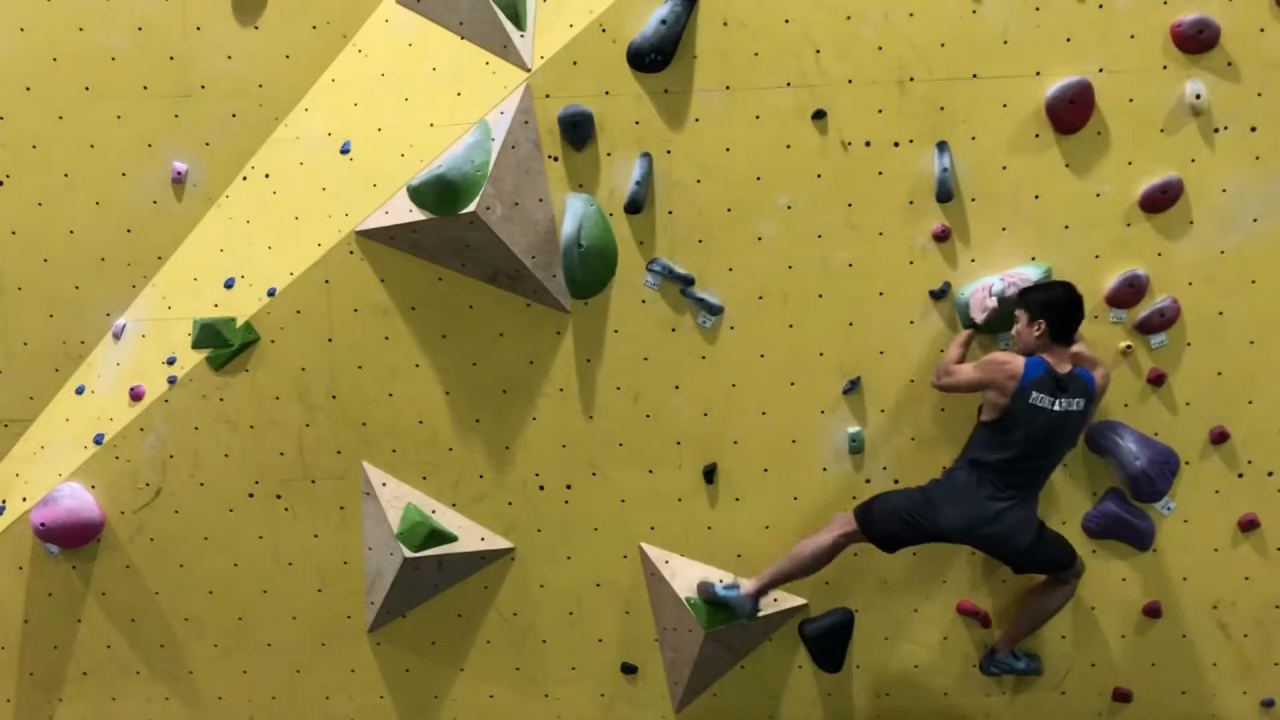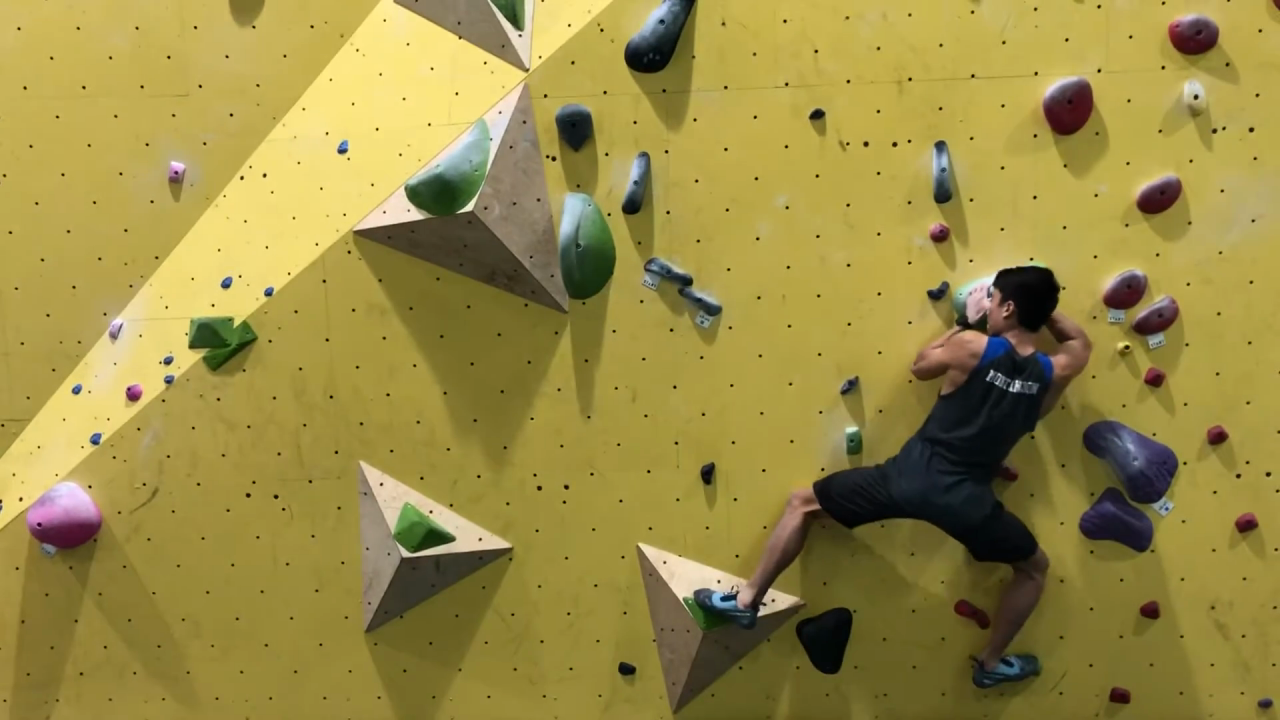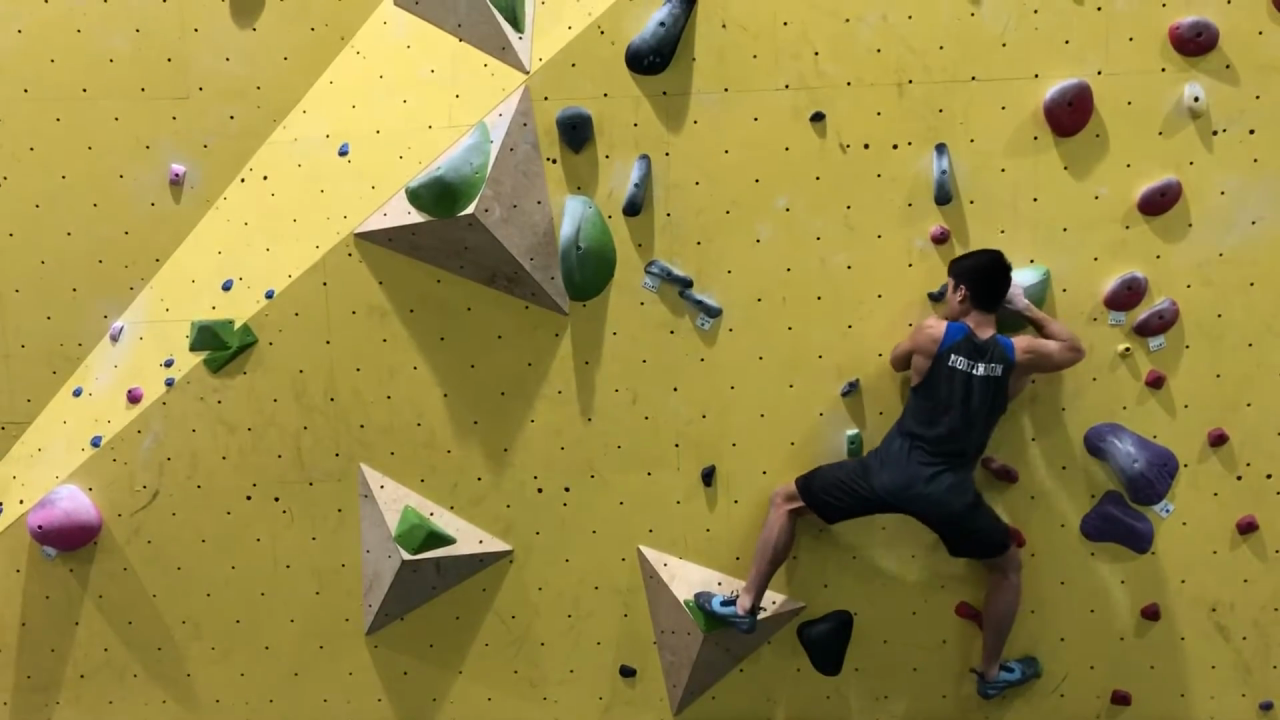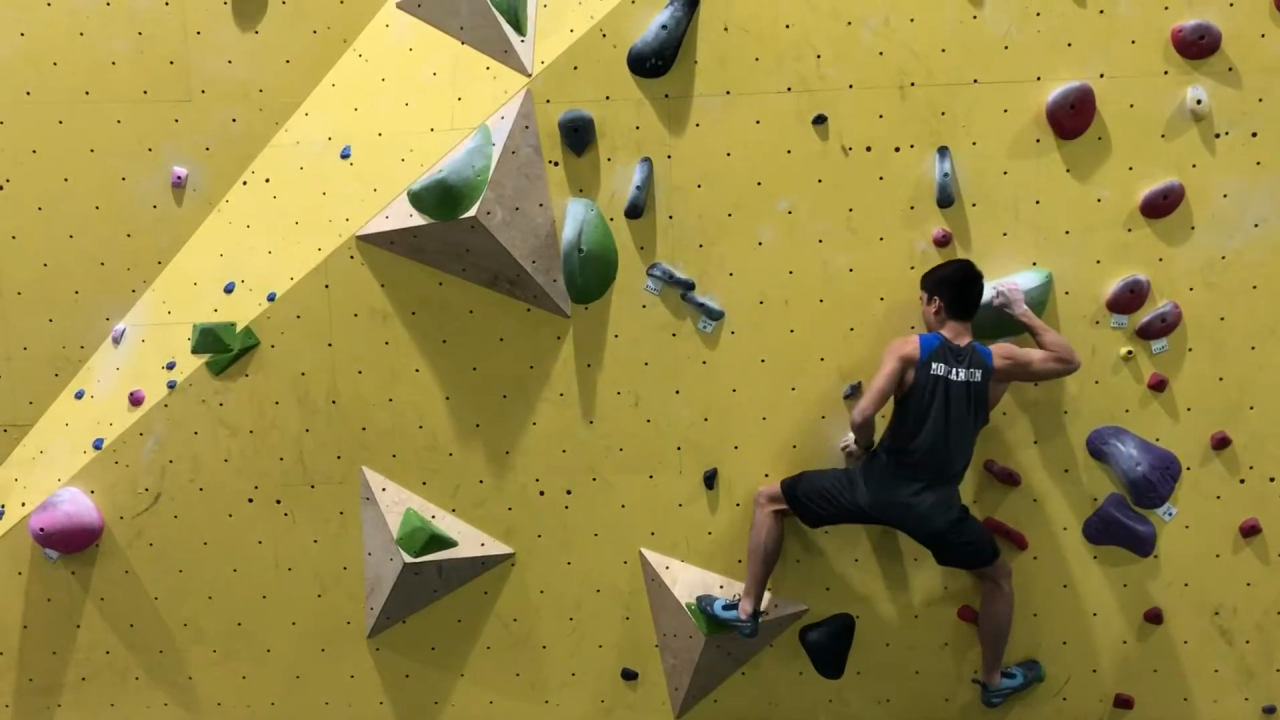
dt=0.4s
person 1, frame 1
left shoulder: (1008, 369)
right shoulder: (1094, 382)
left elbow: (943, 377)
right elbow: (1076, 347)
left wrist: (972, 325)
right wrist: (1036, 300)
left hip: (955, 501)
right hip: (1011, 522)
left knee: (843, 527)
right knee: (1069, 573)
left ankle: (750, 592)
right ankle: (1003, 652)
person 1, frame 2
left shoulder: (972, 347)
right shoulder: (1055, 373)
left elbow: (920, 366)
right elbow: (1080, 341)
left wrist: (965, 322)
right wrist: (1041, 303)
left hip: (911, 476)
right hip: (968, 498)
left knee: (802, 503)
right knee: (1034, 568)
left ankle: (746, 599)
right ankle: (991, 663)
person 1, frame 3
left shoulder: (933, 333)
right shoulder: (1020, 355)
left elbow: (896, 362)
right elbow: (1074, 348)
right wrist: (1025, 307)
left hip: (891, 470)
right hip: (948, 489)
left knee: (784, 500)
right knee: (1008, 568)
left ankle: (745, 604)
right ankle: (991, 672)
person 1, frame 4
left shoulder: (908, 350)
right shoulder: (998, 361)
left elbow: (862, 416)
right elbow: (1068, 361)
left wrist: (862, 447)
right wrist: (1023, 312)
left hip: (879, 484)
right hip: (936, 504)
left knee: (768, 500)
right knee: (999, 577)
left ankle: (747, 609)
right ankle: (993, 680)
